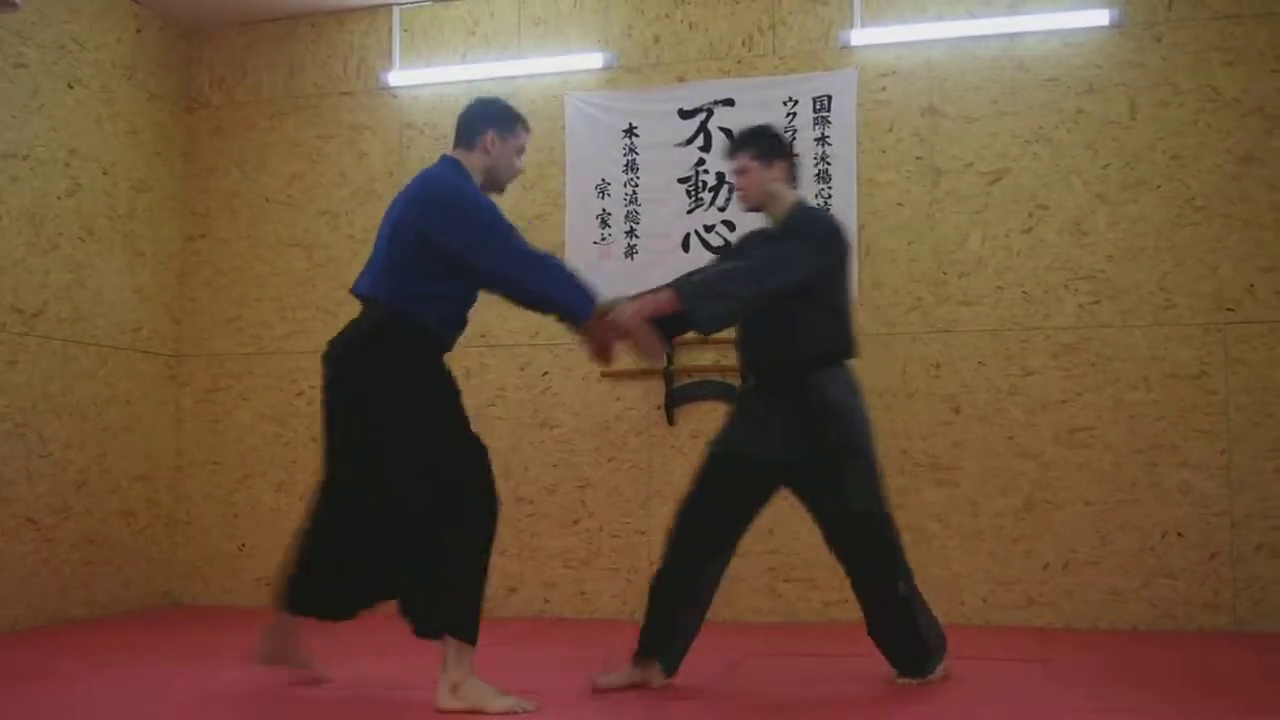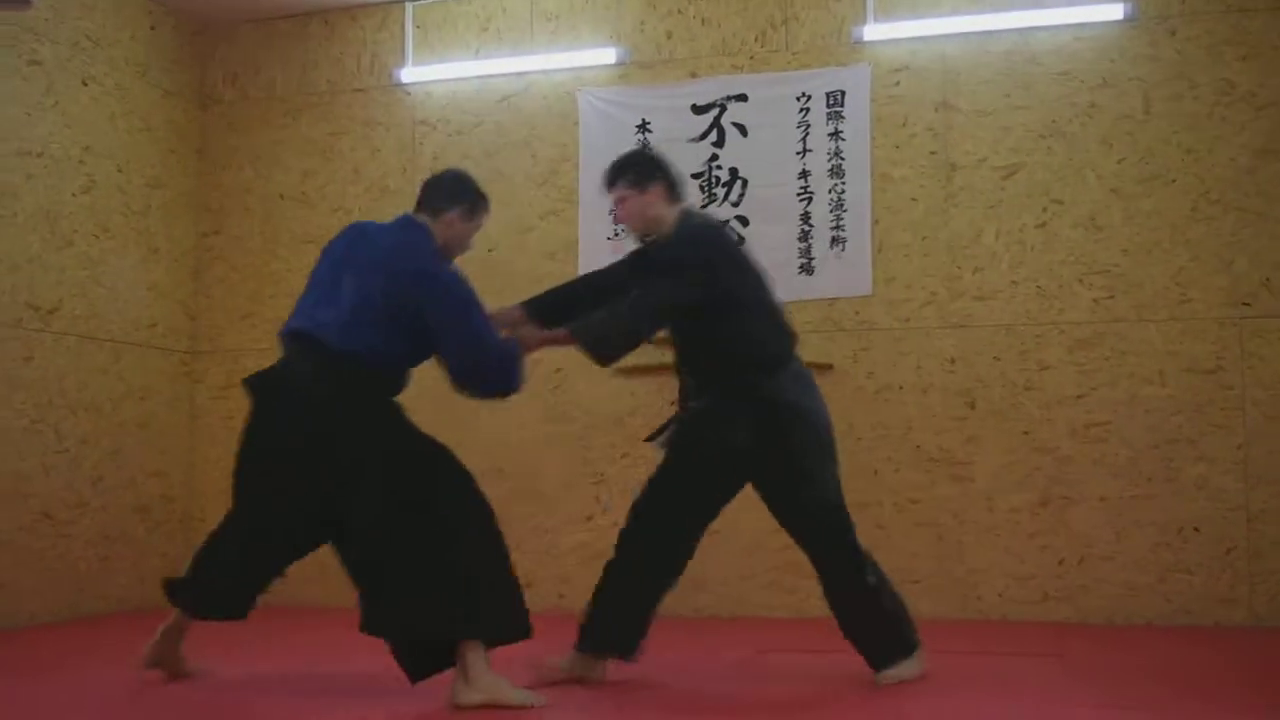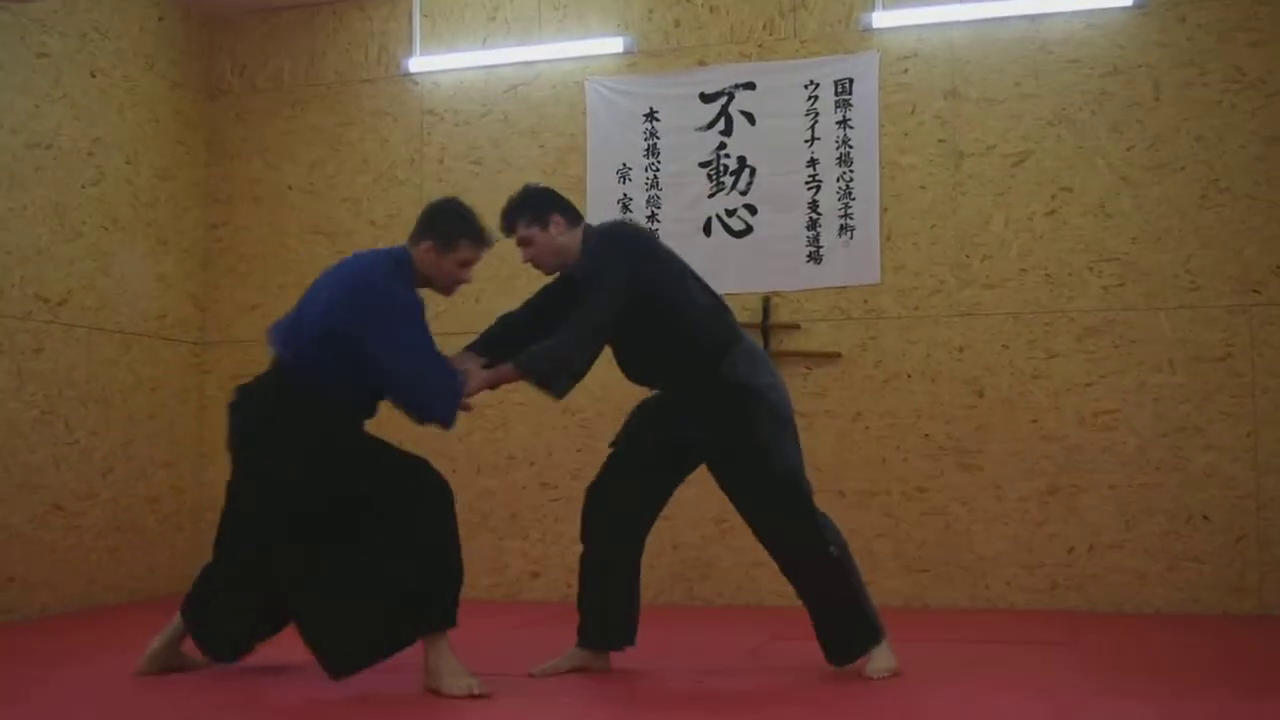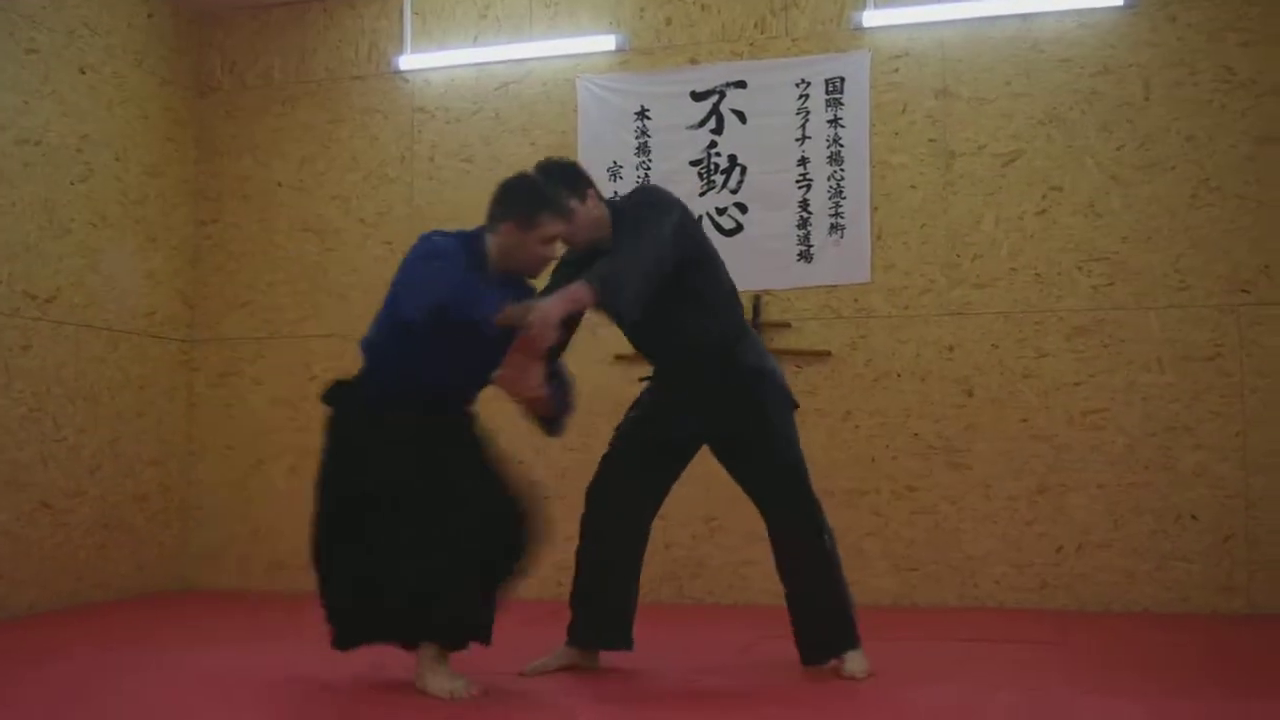
dt=0.3s
person 1, frame 1
left shoulder: (438, 194)
right shoulder: (453, 199)
left elbow: (491, 270)
right elbow: (521, 266)
left wrist: (585, 320)
right wrist: (608, 319)
left hip: (375, 360)
right hip: (392, 367)
left knee: (354, 505)
right knee: (457, 504)
left ankle: (283, 634)
person 1, frame 2
left shoulder: (354, 239)
right shoulder: (435, 276)
right elbow: (488, 375)
right wrist: (507, 351)
left hip: (290, 390)
right hip: (343, 407)
left knee: (257, 526)
right knee: (448, 513)
left ankle: (165, 641)
right ankle: (474, 673)
person 1, frame 3
left shoulder: (371, 276)
right shoulder: (385, 295)
left elbow: (390, 372)
right elbow: (425, 394)
left wrist: (441, 379)
right wrist: (457, 382)
left hip: (275, 413)
right hip: (295, 422)
left knee: (260, 543)
right knee: (416, 501)
left ankle: (169, 647)
right ankle: (437, 658)
person 1, frame 4
left shoulder: (521, 298)
right shoulder: (435, 256)
left elbow: (552, 401)
right elbow: (434, 303)
left wrist: (539, 392)
left hip: (438, 417)
right hip: (377, 414)
left knee: (496, 524)
right ankle: (431, 656)
person 2, frame 1
left shoulder: (814, 233)
right shoulder: (759, 243)
left elbow: (740, 283)
right elbow: (727, 283)
left wrist: (648, 305)
right wrist: (630, 309)
left hip: (818, 405)
right hip: (765, 404)
left knee: (862, 538)
right knee: (700, 528)
left ankle: (920, 657)
right ankle: (653, 658)
person 2, frame 2
left shoulder: (700, 244)
right shoulder: (666, 252)
left elbow: (638, 314)
right elbow: (601, 288)
left wrist: (549, 337)
right wrist: (513, 316)
left hip: (778, 406)
right hip: (726, 406)
left knee: (824, 531)
right knee: (655, 521)
left ankle: (897, 650)
right ankle: (596, 650)
person 2, frame 3
left shoulder: (619, 247)
right shoulder: (580, 276)
left elbow: (580, 338)
right elbow: (528, 323)
left wrist: (492, 376)
right wrist: (467, 362)
left hip: (735, 389)
right hip: (680, 397)
left knee: (787, 514)
right knee: (610, 508)
left ankle: (865, 641)
right ankle: (595, 644)
person 2, frame 4
left shoulder: (651, 210)
right shoulder: (582, 260)
left elbow: (631, 266)
right elbow: (542, 324)
left wrist: (564, 301)
left hip: (737, 377)
right hip: (675, 386)
left knee: (791, 507)
right knee: (611, 504)
left ankle: (837, 643)
right ankle: (586, 643)
